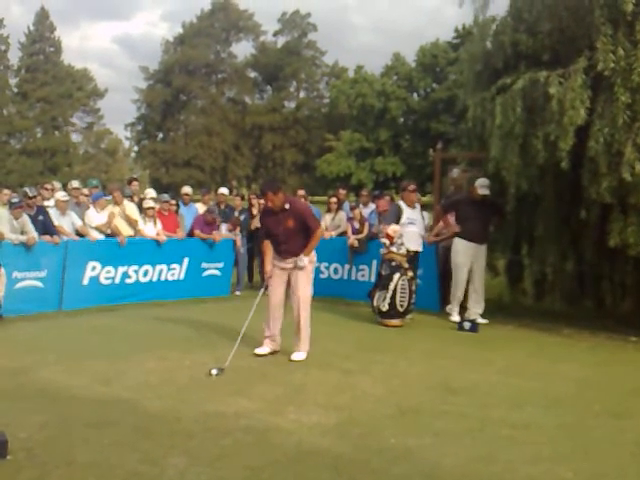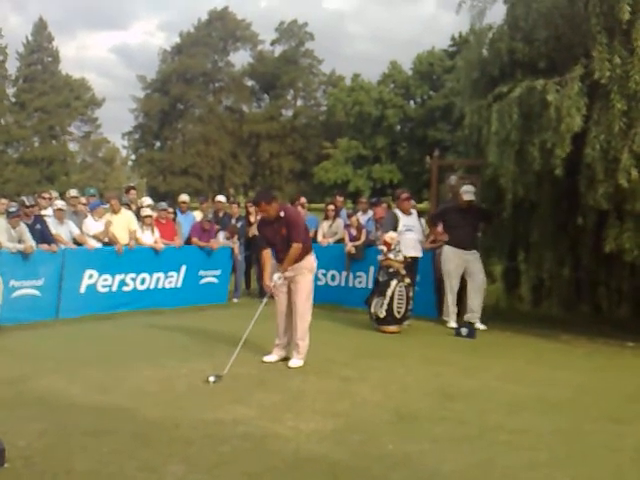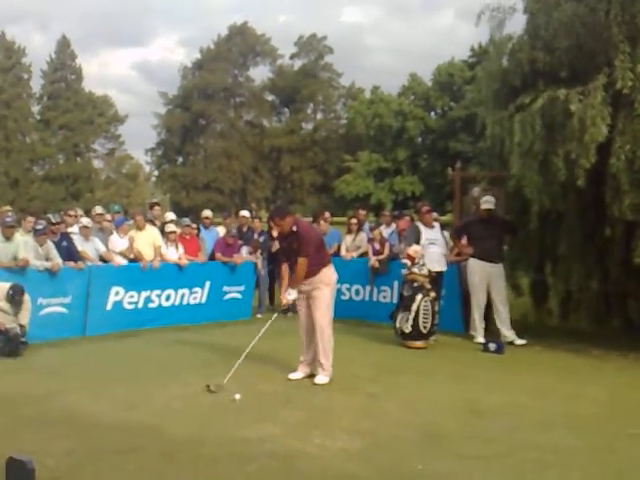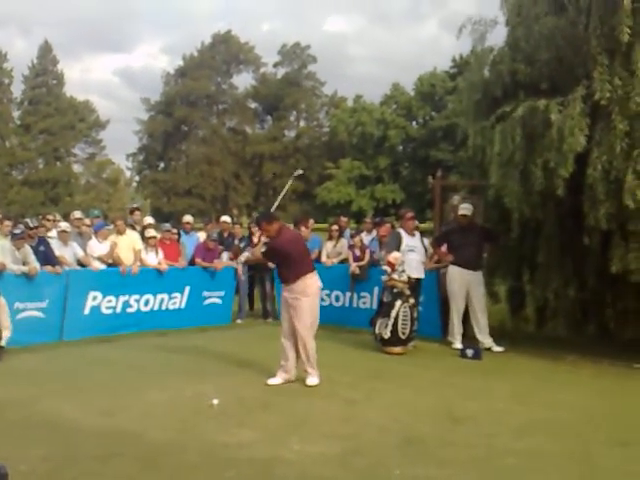
dt=0.4s
person 1, frame 1
left shoulder: (299, 208)
right shoulder: (265, 214)
left elbow: (318, 232)
right elbow: (266, 240)
left wrist: (305, 255)
right wrist: (267, 264)
left hip: (301, 260)
right hip: (278, 259)
left knee: (301, 301)
right knee: (274, 300)
left ankle: (302, 347)
right ankle: (271, 342)
person 1, frame 2
left shoulder: (292, 216)
right shoulder: (263, 224)
left elbow: (297, 247)
right elbow: (266, 251)
left wrist: (280, 272)
right wrist: (266, 277)
left hip: (302, 264)
right hip: (281, 265)
left knee: (300, 309)
right knee: (282, 309)
left ankle: (299, 353)
right ankle: (281, 349)
person 1, frame 3
left shoulder: (305, 230)
right shoulder: (283, 237)
left elbow: (302, 262)
right elbow: (285, 264)
left wrist: (292, 289)
right wrist: (283, 291)
left hip: (321, 277)
right hip: (302, 281)
left knee: (321, 323)
right knee: (305, 325)
left ankle: (324, 370)
right ankle: (306, 366)
person 1, frame 4
left shoulder: (281, 243)
right shoulder: (284, 236)
left elbow: (263, 258)
left wrist: (251, 253)
left hip: (305, 286)
right hip: (290, 287)
left knee: (303, 331)
right knee: (287, 332)
left ankle: (312, 372)
right ankle: (287, 372)
person 2, frame 1
left shoulder: (490, 204)
right shoulder: (461, 201)
left elbow: (501, 215)
right elbow: (441, 210)
left wrist: (489, 227)
right wrist: (449, 226)
left hip: (481, 245)
right hip: (462, 243)
left knee: (478, 280)
right knee: (460, 277)
left ankle: (474, 313)
right ankle: (454, 310)
person 2, frame 2
left shoulder: (477, 211)
right shoulder: (447, 210)
left elbow: (489, 220)
right elbow: (431, 221)
left wrist: (477, 232)
left hip: (471, 252)
right hip: (452, 250)
left knee: (479, 282)
right knee: (451, 286)
left ankle: (474, 317)
right ankle: (450, 318)
person 2, frame 3
left shoulder: (501, 222)
right shoulder: (471, 222)
left elbow: (512, 232)
right elbow: (455, 234)
left wrist: (503, 245)
right wrist: (464, 248)
left hip: (496, 264)
right hip: (477, 264)
left knee: (501, 300)
right knee: (478, 300)
left ankle: (508, 335)
right ankle: (478, 333)
person 2, frame 4
left shoulder: (480, 230)
right shoulder: (451, 231)
left elbow: (492, 239)
right elbow: (435, 243)
left wrist: (482, 253)
right wrist: (444, 256)
left hip: (476, 272)
right hip: (457, 271)
left knee: (479, 307)
right knee: (456, 306)
left ankle: (486, 341)
right ankle: (456, 340)
